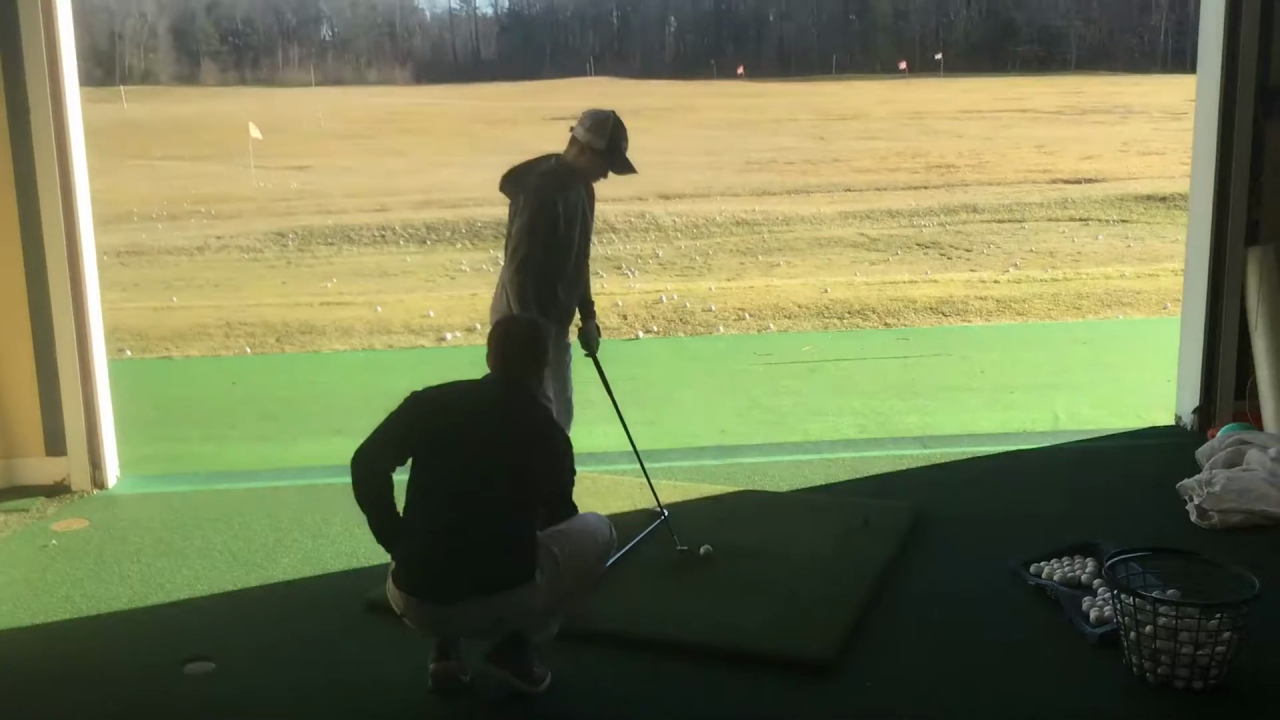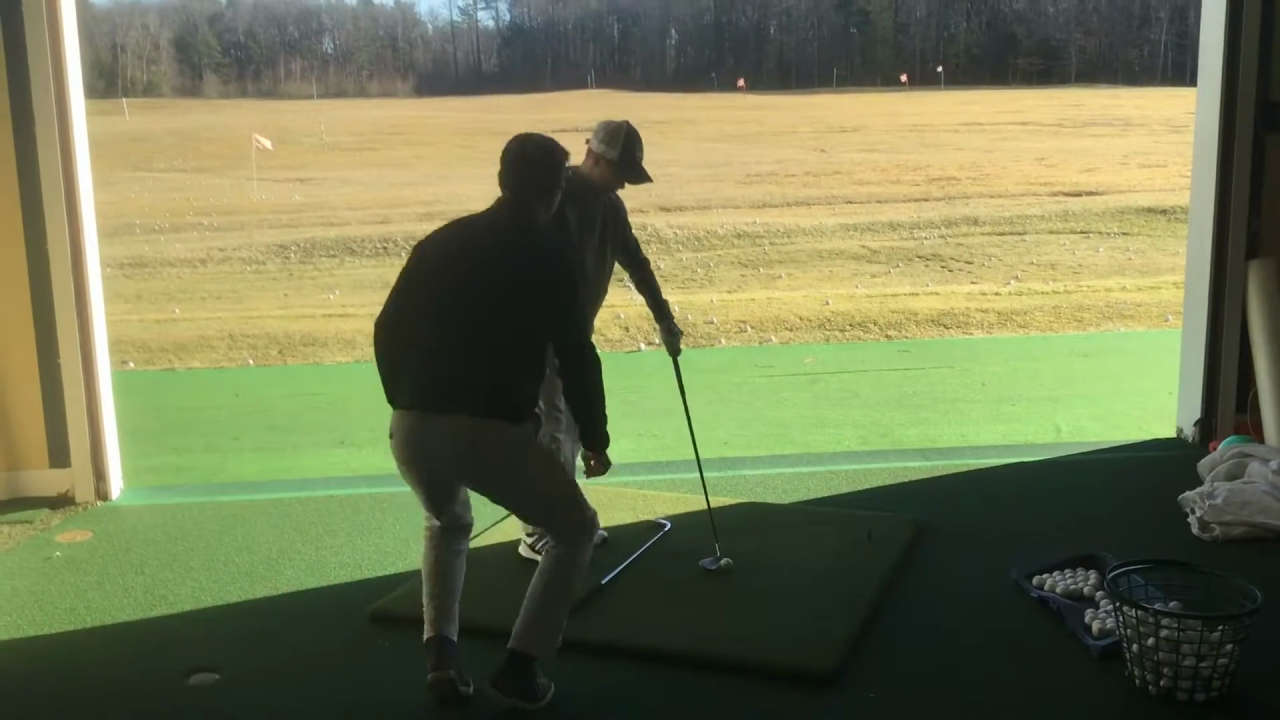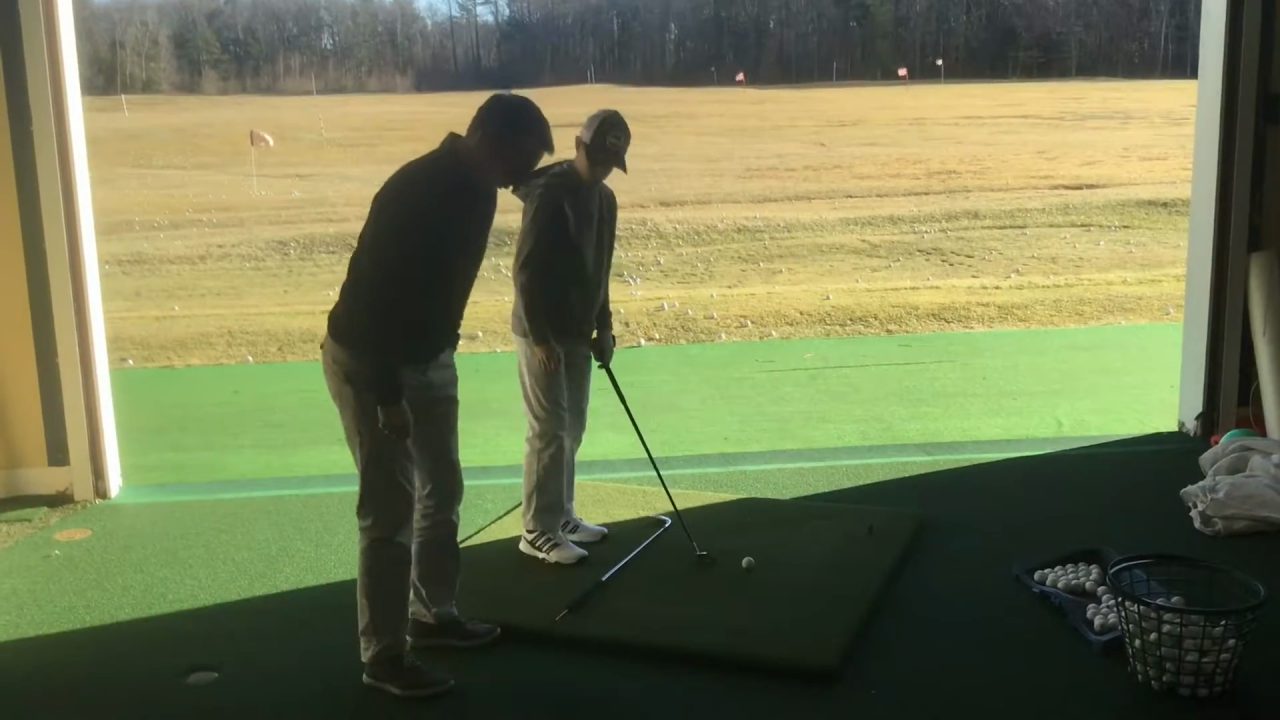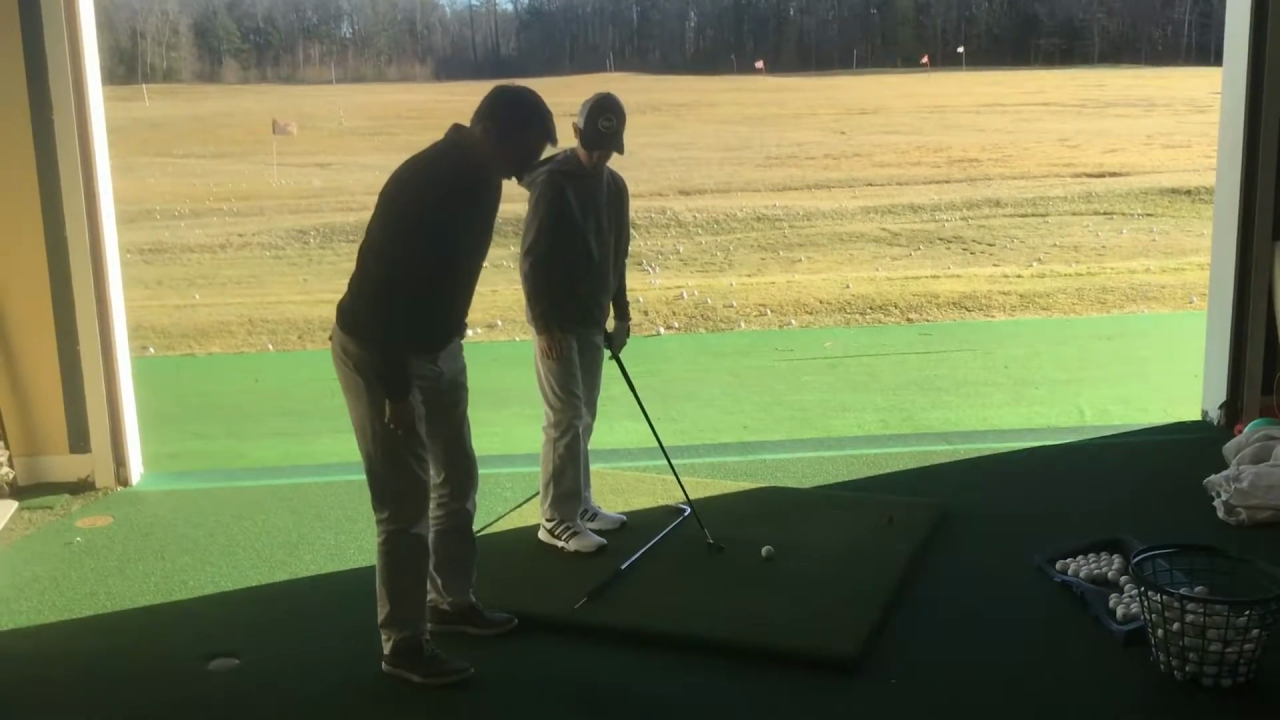
dt=1s
person 1, frame 1
left shoulder: (430, 403)
right shoulder: (547, 431)
left elbow: (367, 466)
right elbow: (559, 515)
left wrist: (398, 547)
left hip: (415, 603)
right hip: (504, 603)
right knee: (599, 531)
left ankle: (446, 647)
right ankle: (516, 645)
person 1, frame 2
left shoulder: (438, 244)
right shoulder: (550, 266)
left elbow: (388, 330)
right elbow: (578, 361)
right wrist: (596, 441)
left hip: (413, 430)
right hip: (494, 434)
left knee: (448, 522)
right knee: (575, 529)
left ankle: (441, 651)
right ankle: (520, 666)
person 1, frame 3
left shoulder: (476, 191)
right shoulder: (413, 192)
right elbow: (371, 294)
left wrist: (442, 350)
right wrist: (387, 395)
left hip: (430, 357)
right hip: (368, 361)
left knee: (442, 488)
right knee: (390, 508)
left ankle: (431, 614)
right ankle: (383, 654)
person 1, frame 4
left shoulder: (480, 181)
right shoulder: (421, 186)
right elbow: (381, 290)
right wrist: (395, 389)
left hip: (438, 347)
right hip: (380, 351)
left knee: (456, 478)
right knee: (405, 498)
left ankle: (451, 600)
right ankle: (403, 643)
person 2, frame 1
left shoulder: (581, 189)
right shoulder: (539, 192)
right elbow: (518, 270)
left wrist: (588, 316)
left hip: (554, 323)
left knee: (560, 415)
person 2, frame 2
left shoulder: (609, 204)
right shoulder: (554, 201)
left elbow: (634, 261)
left wrist: (664, 317)
left knee: (573, 429)
right knee: (548, 431)
right ankle: (537, 533)
person 2, frame 3
left shoulder: (604, 198)
right shoulder: (548, 196)
right elbow: (527, 271)
left wrist: (603, 326)
right wrist: (541, 338)
left hip: (577, 332)
right hip: (542, 333)
left knee: (572, 428)
right knee: (549, 430)
left ankle: (561, 516)
right ankle: (538, 531)
person 2, frame 4
left shoulder: (615, 186)
right shoulder: (552, 184)
right elbow: (533, 260)
left wrist: (620, 313)
right wrist: (543, 325)
left hip: (592, 320)
right hip: (558, 321)
left knee: (584, 417)
right knee: (566, 418)
left ankle: (579, 504)
right ankle: (557, 519)
